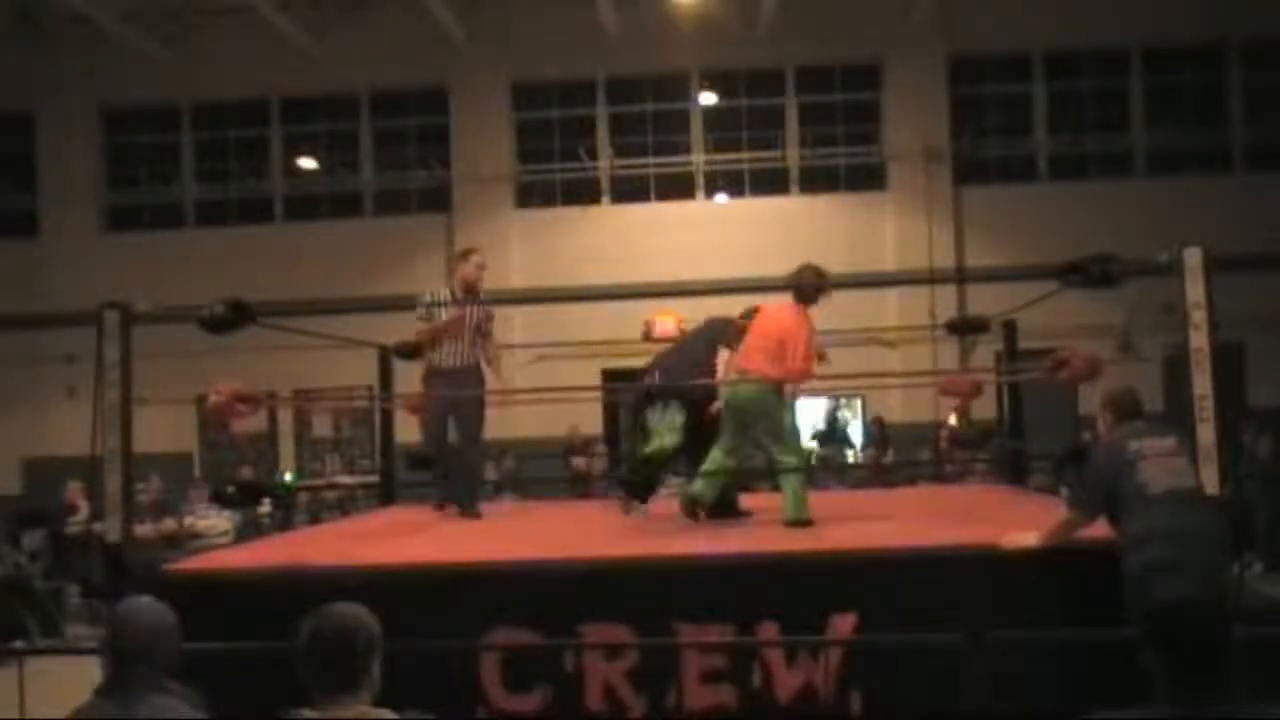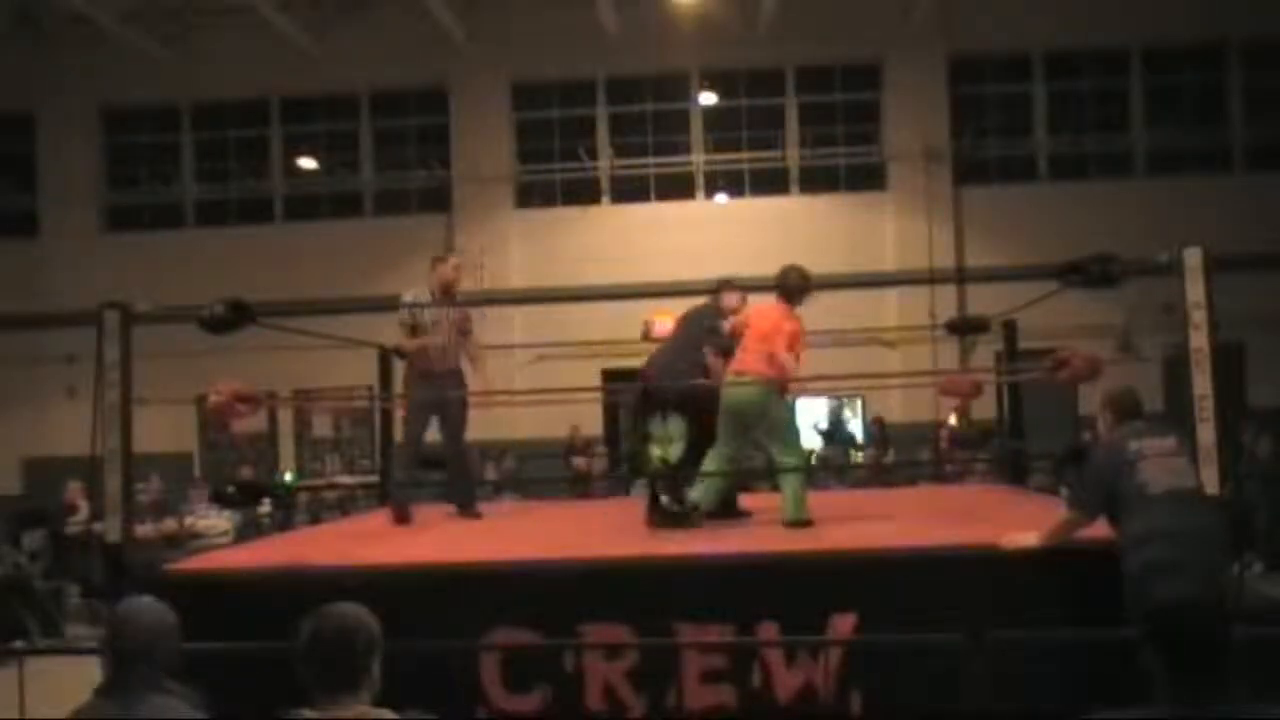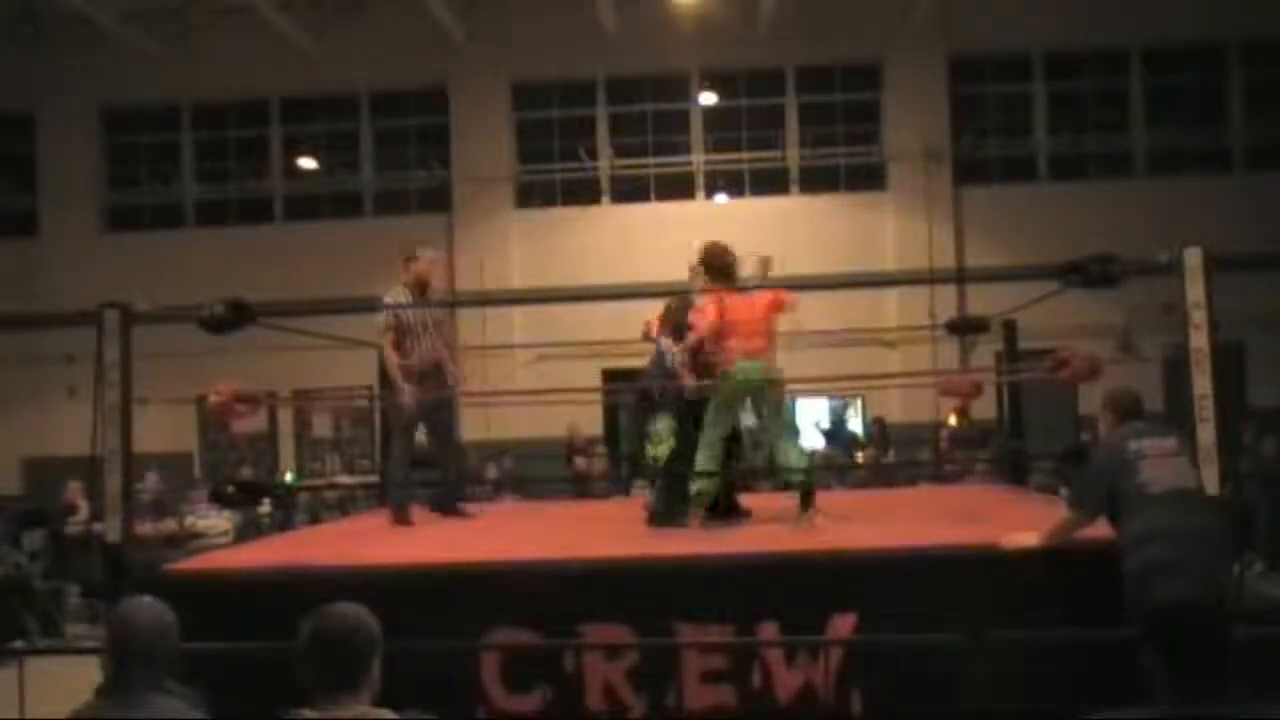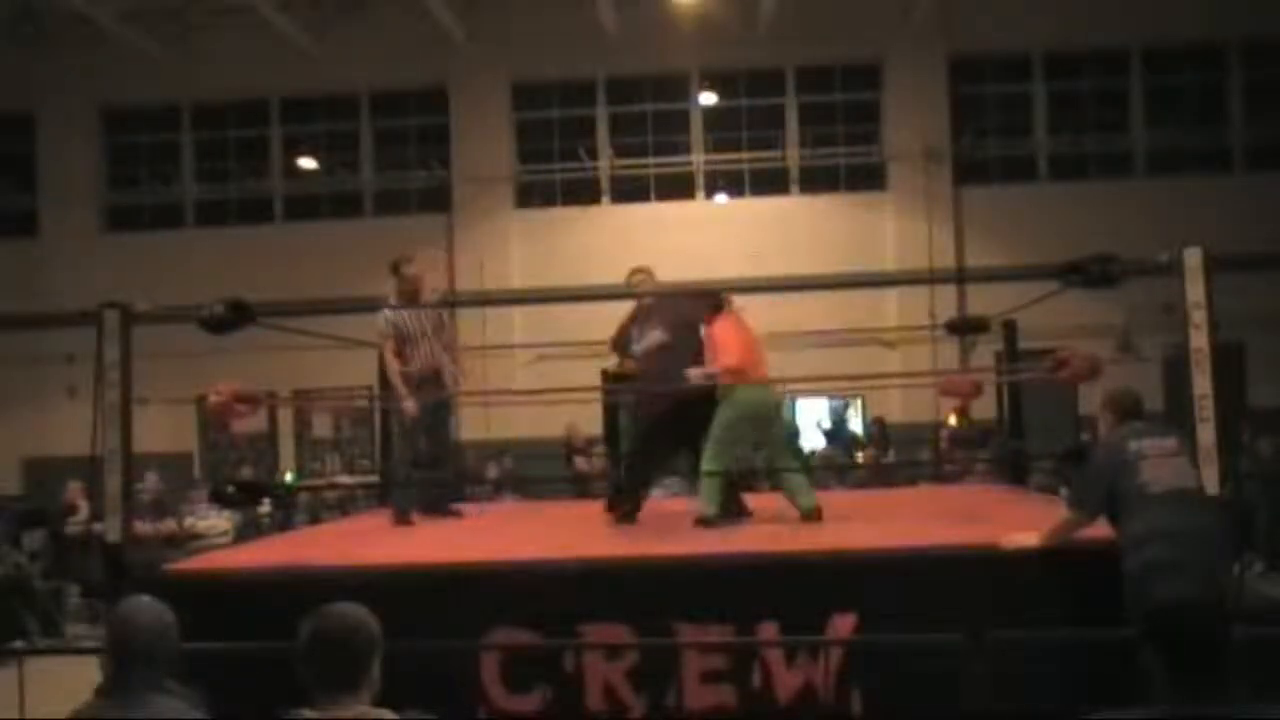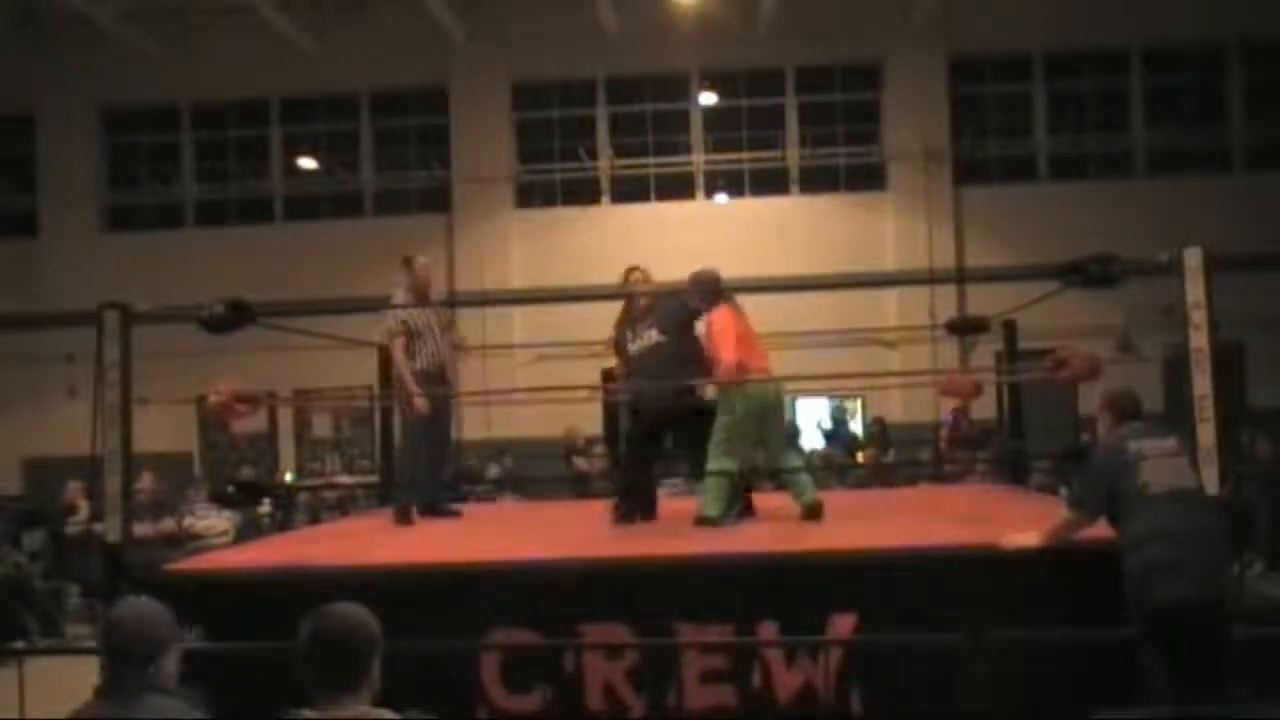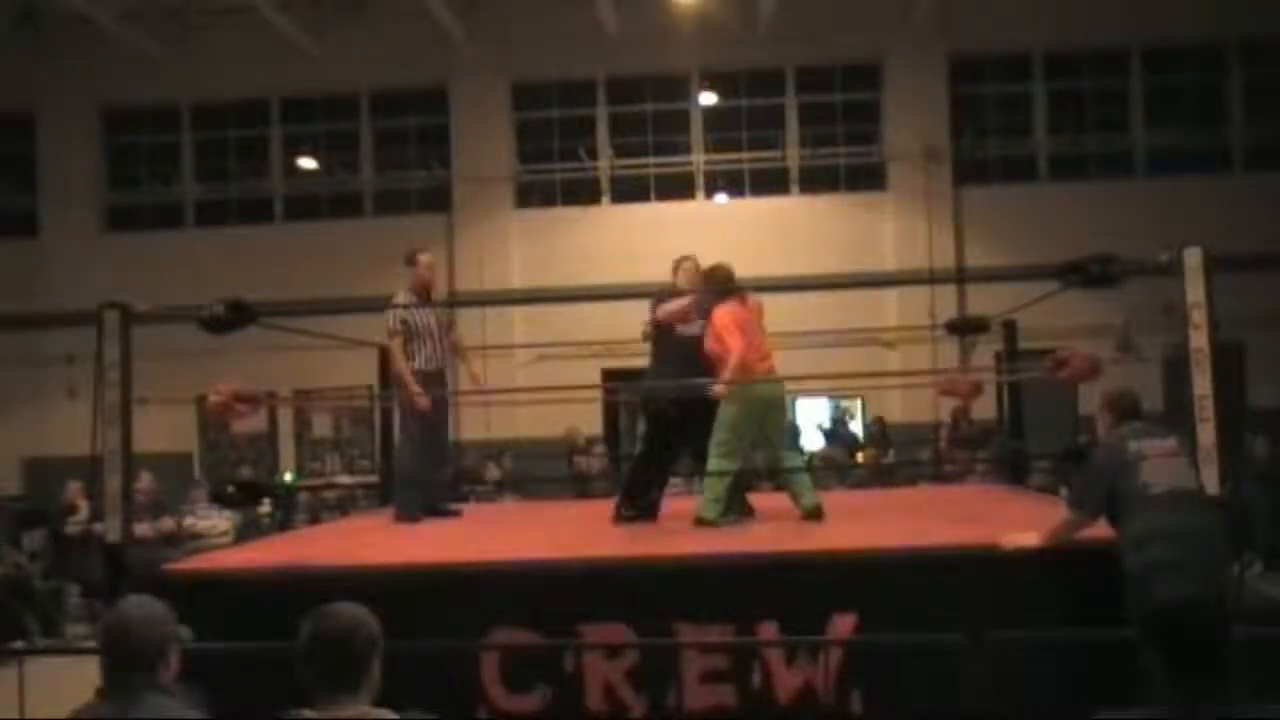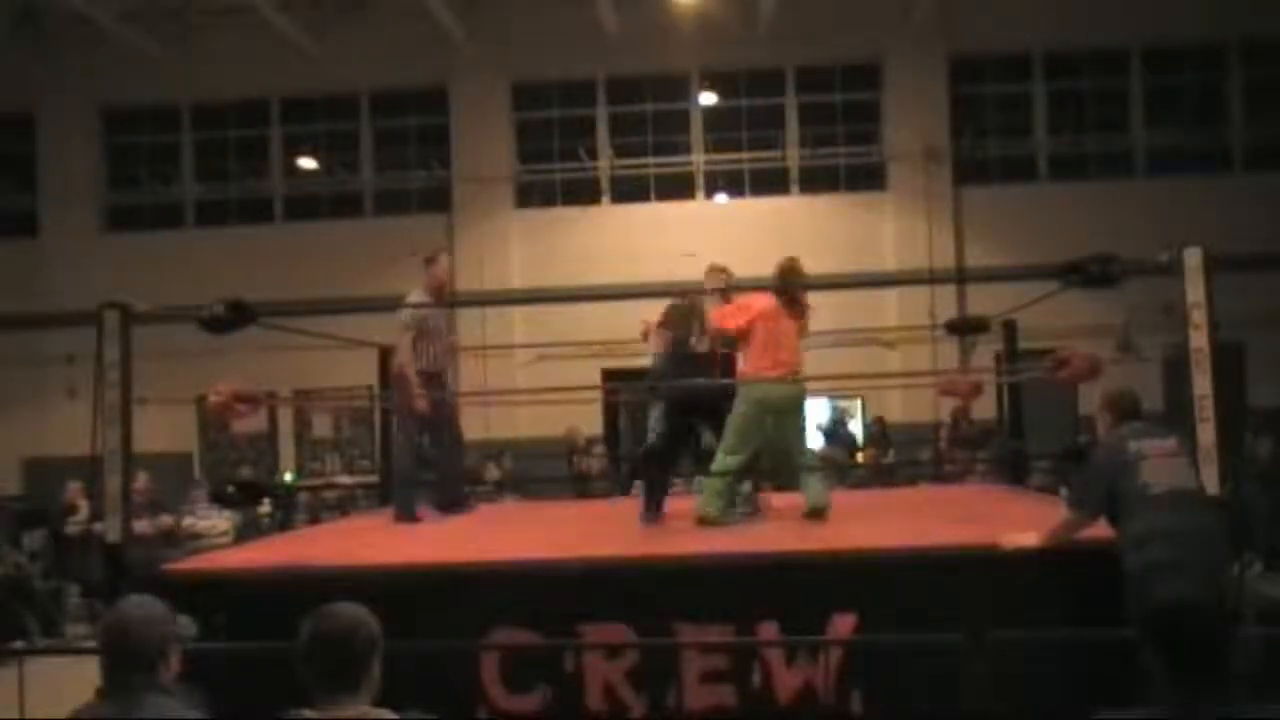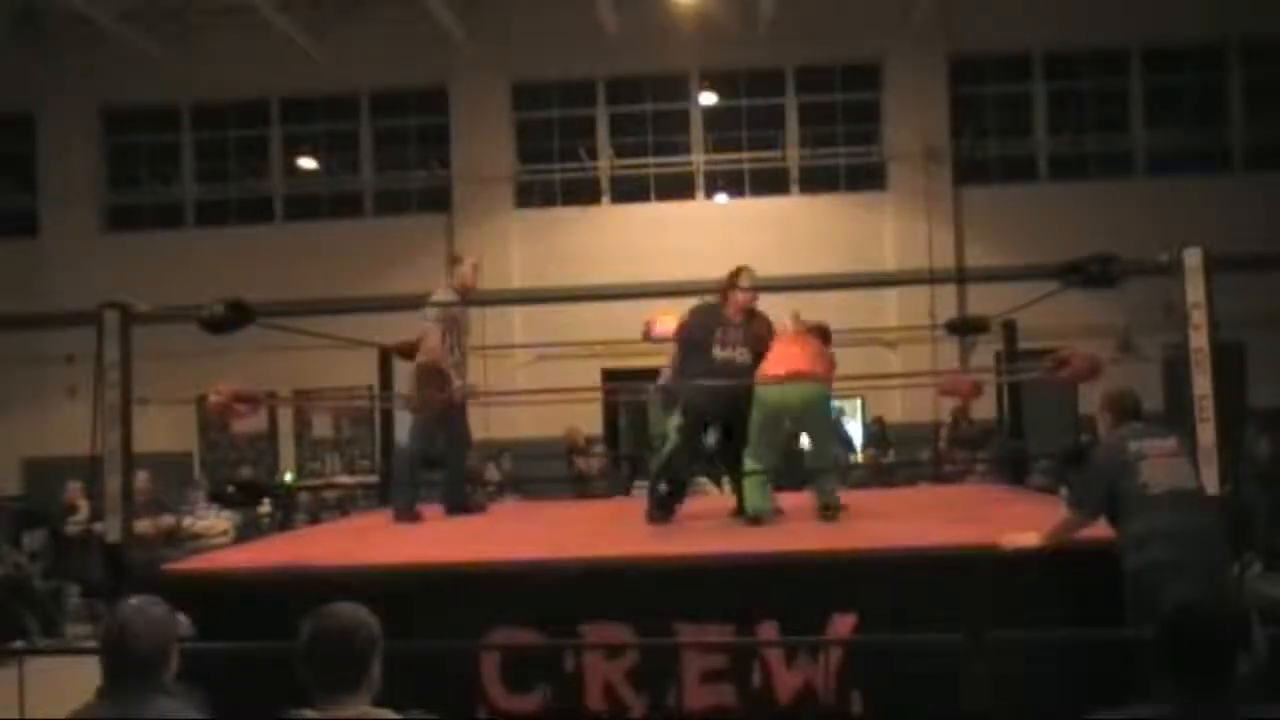
dt=0.3s
person 1, frame 1
left shoulder: (1110, 448)
right shoulder: (1174, 442)
left elbow: (1082, 514)
left wrist: (1039, 538)
left hip: (1157, 565)
right hip: (1206, 549)
left knee: (1172, 675)
right knee: (1209, 670)
person 1, frame 2
left shoulder: (1110, 447)
right shoulder: (1174, 442)
left elbow: (1082, 514)
left wrist: (1039, 538)
left hip: (1157, 565)
right hip: (1207, 550)
left knee: (1171, 674)
right knee: (1209, 670)
person 1, frame 3
left shoulder: (1111, 448)
right shoulder: (1175, 442)
left elbow: (1082, 514)
left wrist: (1040, 539)
left hip: (1157, 566)
right hip: (1207, 552)
left knee: (1171, 675)
right knee: (1209, 669)
person 1, frame 4
left shoulder: (1110, 448)
right shoulder: (1174, 442)
left elbow: (1082, 514)
left wrist: (1039, 539)
left hip: (1157, 567)
right hip: (1207, 552)
left knee: (1171, 675)
right knee: (1209, 669)
person 1, frame 5
left shoulder: (1110, 448)
right shoulder: (1173, 442)
left elbow: (1083, 515)
left wrist: (1040, 538)
left hip: (1157, 565)
right hip: (1206, 550)
left knee: (1171, 674)
right knee: (1209, 671)
person 1, frame 6
left shoulder: (1110, 449)
right shoulder: (1173, 442)
left elbow: (1082, 515)
left wrist: (1039, 539)
left hip: (1156, 566)
right hip: (1207, 553)
left knee: (1172, 674)
right knee: (1208, 669)
person 1, frame 7
left shoulder: (1110, 449)
right shoulder: (1174, 443)
left elbow: (1082, 515)
left wrist: (1039, 539)
left hip: (1156, 566)
right hip: (1206, 552)
left knee: (1173, 673)
right knee: (1209, 669)
person 1, frame 8
left shoulder: (1110, 450)
right shoulder: (1174, 443)
left elbow: (1081, 514)
left wrist: (1040, 539)
left hip: (1155, 561)
right hip: (1207, 552)
person 2, frame 1
left shoulder: (482, 304)
right shoulder: (432, 299)
left elbow: (488, 344)
right elbow: (419, 335)
left wrist: (498, 376)
right wrist: (445, 322)
left hip: (469, 378)
right hip: (438, 378)
left knee: (470, 441)
right knee: (433, 438)
left ankle: (467, 500)
right ankle: (447, 489)
person 2, frame 2
left shoulder: (459, 306)
right shoulder: (412, 301)
left elbow: (469, 343)
right elbow: (402, 343)
left wrist: (479, 371)
right wrist: (430, 341)
left hip: (451, 380)
right hip: (421, 381)
left knee: (456, 443)
right knee: (412, 442)
left ankle: (465, 501)
right ankle: (400, 504)
person 2, frame 3
left shoulder: (433, 301)
right shoulder: (393, 302)
right elbow: (387, 348)
left wrist: (453, 366)
right wrist: (402, 385)
left hip: (436, 380)
right hip: (408, 383)
left knee: (448, 442)
right knee: (403, 446)
left ankle: (446, 501)
right ankle: (399, 507)
person 2, frame 4
left shoulder: (429, 304)
right shoulder: (390, 313)
left elbow: (444, 339)
right elbow: (389, 357)
left wrist: (452, 366)
right wrist: (404, 395)
left hip: (437, 384)
right hip: (412, 386)
left knee: (441, 445)
right knee: (408, 448)
left ankle: (432, 500)
right ankle: (402, 508)
person 2, frame 5
left shoulder: (434, 304)
right shoulder: (398, 309)
left elbow: (450, 338)
right elbow: (398, 354)
right wrist: (414, 392)
left hip: (440, 382)
right hip: (416, 383)
left knee: (439, 445)
right knee: (412, 447)
left ankle: (431, 501)
right ankle: (403, 507)
person 2, frame 6
left shoulder: (435, 305)
right shoulder: (399, 307)
left elbow: (451, 340)
right elbow: (396, 354)
left wrist: (468, 365)
right wrist: (414, 390)
left hip: (438, 382)
right hip: (415, 383)
left knee: (438, 446)
right knee: (412, 446)
left ankle: (431, 501)
right ankle: (405, 507)
person 2, frame 7
left shoulder: (441, 305)
right shoulder: (415, 305)
right elbow: (404, 351)
left wrist: (448, 384)
right wrist: (416, 391)
left hip: (438, 382)
right hip: (416, 382)
left knee: (451, 440)
right knee: (409, 447)
left ankle: (448, 496)
right ankle: (404, 507)
person 2, frame 8
left shoulder: (458, 303)
right shoulder: (442, 301)
right elbow: (432, 342)
left wrist: (458, 378)
right wrist: (453, 378)
left hip: (450, 381)
right hip: (434, 379)
left knee: (459, 442)
right knee: (420, 443)
left ankle: (455, 499)
right ankle: (403, 505)
person 3, frame 1
left shoulder: (770, 309)
right shoulder: (802, 323)
right elbow: (794, 371)
right wrist: (787, 410)
left hip: (734, 384)
right hip: (762, 389)
left knee: (727, 445)
right knee: (789, 453)
left ankle: (698, 493)
right ankle: (796, 513)
person 3, frame 2
left shoulder: (757, 311)
right shoulder: (790, 321)
right elbow: (781, 354)
right wrist: (793, 371)
left hip: (732, 387)
right hip: (762, 391)
left knee: (723, 450)
right knee: (789, 454)
left ankle: (697, 501)
right ankle: (795, 513)
person 3, frame 3
left shoulder: (712, 300)
right shoulder: (761, 296)
left elbow: (706, 329)
right elbow: (787, 301)
left wrist: (687, 343)
left hip: (731, 371)
right hip: (765, 370)
left knee: (713, 433)
right knee: (780, 431)
left ankle: (702, 490)
right ankle: (799, 480)
person 3, frame 4
left shoulder: (720, 327)
right shoulder: (731, 319)
left elbow: (734, 364)
left wrist: (702, 373)
left hip: (741, 395)
right hip: (766, 393)
left knee: (714, 454)
right knee: (780, 454)
left ankle: (708, 512)
right ankle: (809, 505)
person 3, frame 5
left shoulder: (716, 318)
right shoulder: (732, 309)
left elbow: (731, 358)
left wrist: (715, 387)
left hip: (742, 391)
right hip: (768, 386)
left knee: (721, 451)
right knee: (780, 449)
left ankle: (711, 511)
right ankle: (810, 501)
person 3, frame 6
left shoulder: (722, 314)
right shoulder: (748, 305)
left elbow: (739, 350)
left wrist: (725, 383)
left hip: (745, 389)
right hip: (771, 385)
left knee: (722, 452)
right knee: (781, 449)
left ankle: (709, 513)
right ankle: (810, 503)
person 3, frame 7
left shoulder: (757, 304)
right shoulder: (801, 313)
left elbow: (719, 321)
left wrist: (713, 305)
left hip: (756, 389)
right hip: (791, 389)
left knee: (731, 451)
right knee: (797, 451)
left ankle: (710, 511)
right ankle: (817, 502)
person 3, frame 8
left shoulder: (783, 339)
right shoulder: (823, 351)
left hip: (770, 392)
right hip: (810, 391)
left knee: (757, 454)
right knee: (825, 447)
left ankle: (756, 509)
right ankle: (829, 502)
person 4, frame 1
left shoulder: (721, 328)
right shoulder: (732, 331)
right elbow: (724, 357)
right hip: (670, 382)
left knee: (704, 446)
right knee: (667, 441)
left ankle: (719, 506)
right ankle: (631, 490)
person 4, frame 2
left shoulder: (718, 322)
right shoulder: (712, 316)
right elbow: (712, 355)
left hip: (682, 386)
right hip: (670, 385)
left knee: (707, 443)
right knee: (675, 449)
left ankle: (721, 505)
right ankle: (665, 510)
person 4, frame 3
right shoulder: (678, 307)
right elbow: (666, 340)
right wrist: (685, 376)
left hip: (703, 388)
right hip: (671, 387)
right knee: (675, 450)
left ankle: (721, 505)
right ankle: (663, 511)
person 4, frame 4
left shoulder: (678, 303)
right shoulder: (633, 322)
right elbow: (622, 355)
right wrist: (628, 366)
left hip: (692, 391)
right hip: (653, 396)
right knee: (640, 452)
left ankle: (729, 507)
right ankle: (623, 507)
person 4, frame 5
left shoulder: (673, 302)
right shoulder: (625, 322)
right elbow: (625, 360)
right wrist: (622, 377)
left hip: (687, 393)
right hip: (647, 398)
left knee: (704, 449)
right knee: (638, 452)
right ankle: (631, 507)
person 4, frame 6
right shoulder: (664, 299)
right elbow: (664, 314)
right wrist: (692, 299)
left hip: (704, 389)
right hip: (667, 390)
right knee: (656, 450)
left ankle: (733, 505)
right ankle: (633, 507)
person 4, frame 7
right shoulder: (683, 309)
right elbow: (661, 335)
left hip: (715, 391)
right hip: (677, 389)
right knee: (663, 447)
right ankle: (652, 506)
person 4, frame 8
left shoulder: (760, 324)
right shoulder: (703, 315)
right elbow: (680, 347)
right wrist: (674, 379)
left hip: (737, 398)
right hip: (697, 395)
left knee: (743, 453)
right knee: (681, 449)
right ankle: (660, 506)
